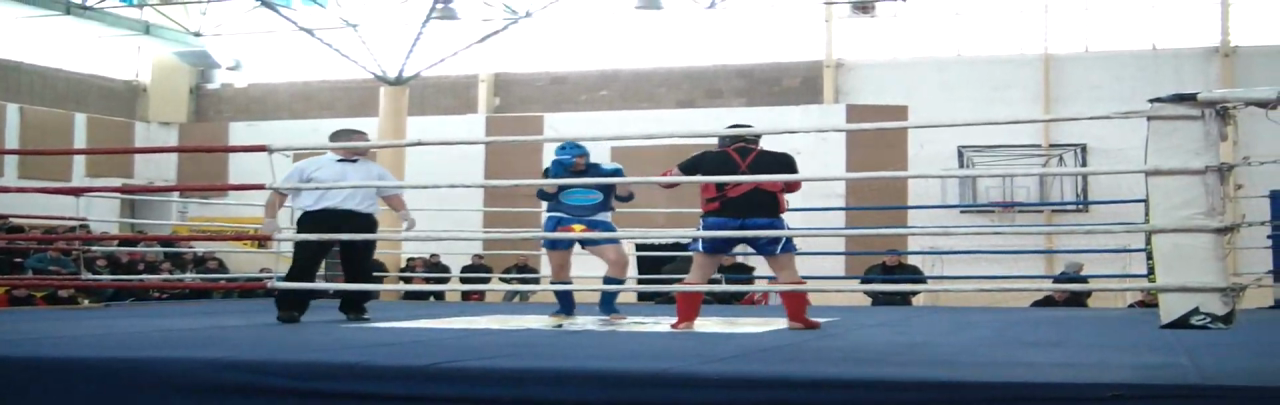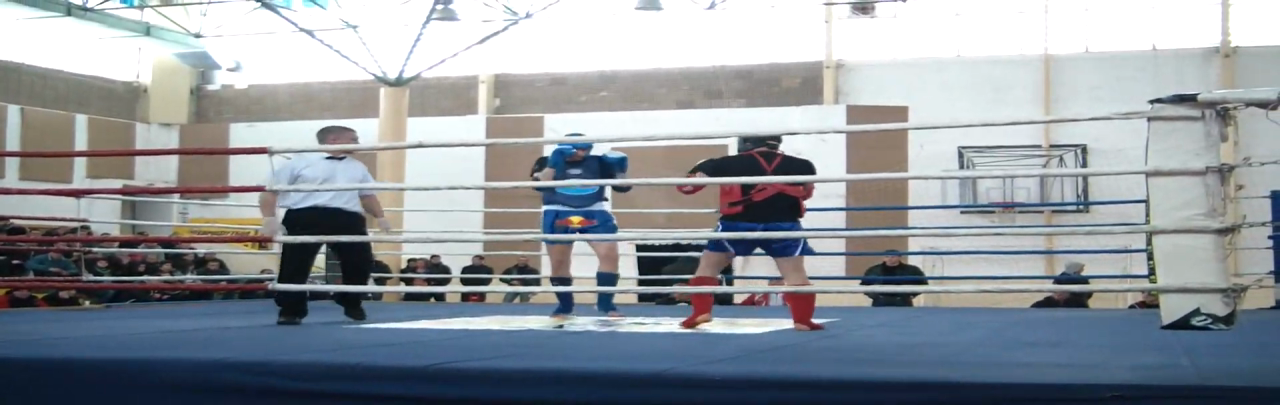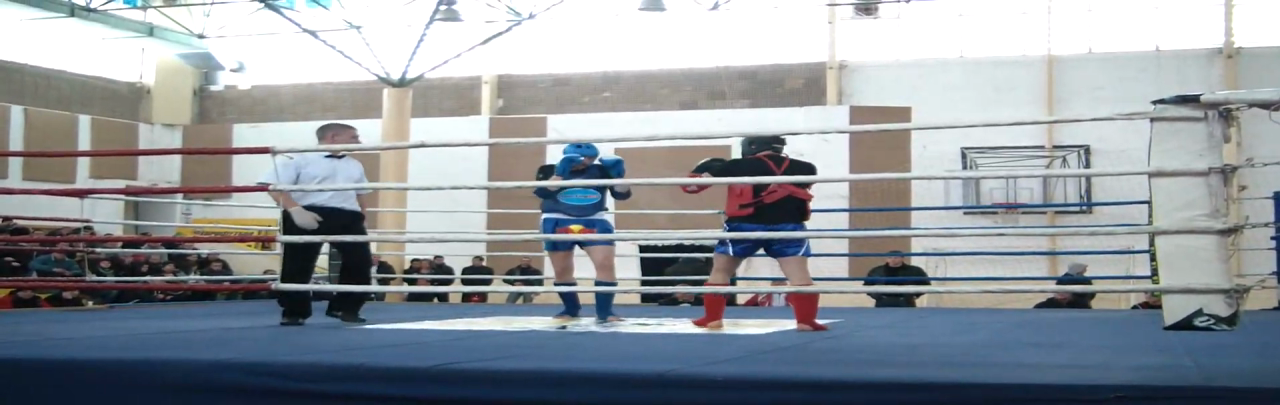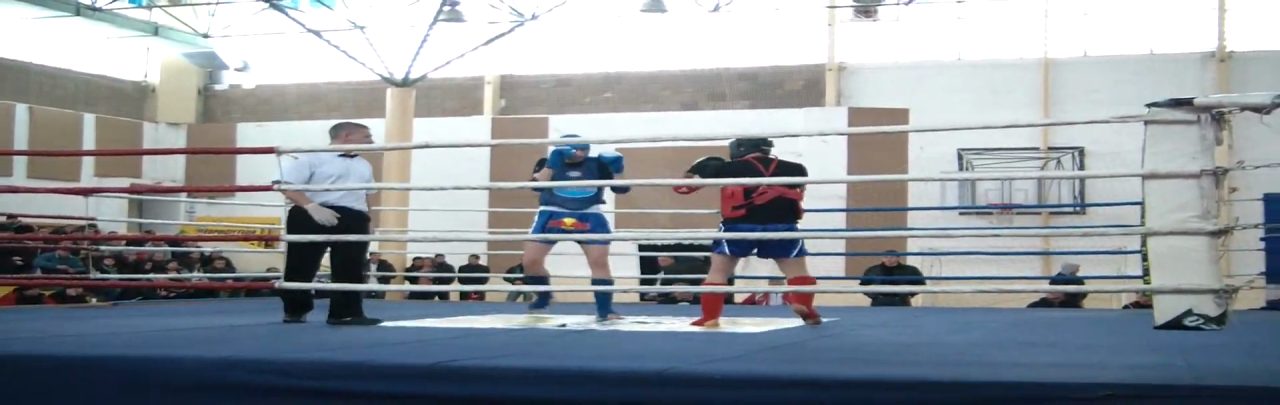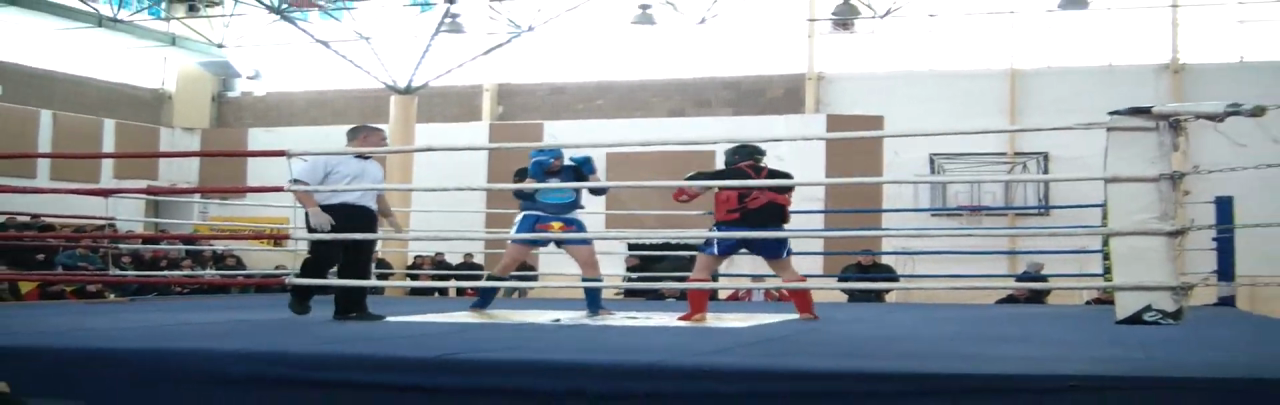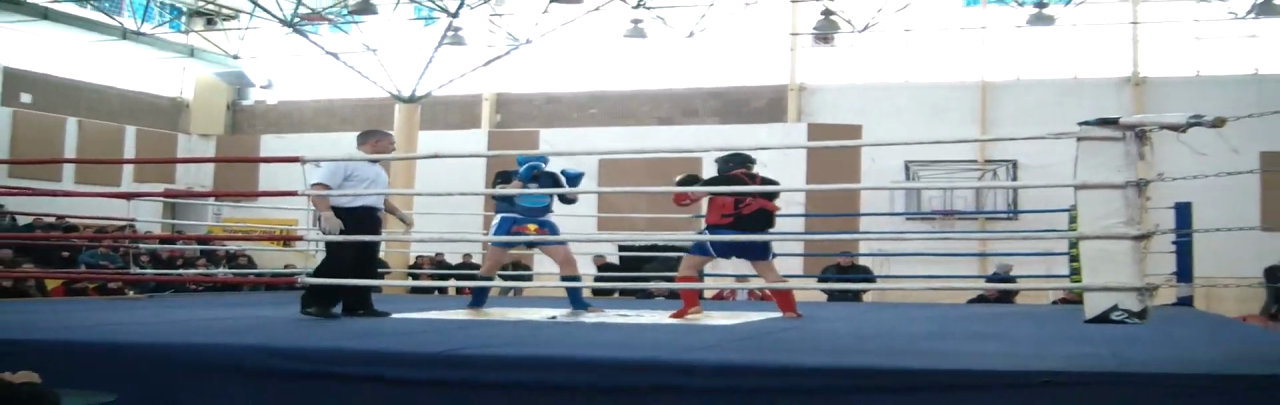
dt=0.2s
person 1, frame 1
left shoulder: (374, 169)
right shoulder: (308, 165)
left elbow: (390, 192)
right elbow: (280, 191)
left wrist: (402, 212)
right wrist: (270, 218)
left hip: (360, 221)
right hip: (318, 218)
left knee: (359, 267)
right knee: (304, 264)
left ankle: (355, 308)
right ankle: (290, 308)
person 1, frame 2
left shoulder: (357, 167)
right shoulder: (296, 162)
left elbow: (367, 195)
right elbow: (270, 190)
left wrist: (380, 218)
right wrist: (269, 218)
right hip: (305, 217)
left knee: (361, 261)
right knee: (295, 266)
left ankle: (352, 303)
right ankle: (290, 312)
person 1, frame 3
left shoulder: (354, 165)
right shoulder: (296, 159)
left elbow: (362, 194)
right elbow: (275, 187)
left wrist: (362, 218)
right wrist: (296, 210)
left hip: (347, 217)
right hip: (306, 218)
left knee: (360, 260)
right knee: (298, 266)
left ankle: (345, 307)
right ankle: (294, 312)
person 1, frame 4
left shoulder: (363, 165)
right shoulder: (308, 157)
left elbow: (368, 194)
right elbow: (287, 185)
left wrist: (367, 220)
right wrist: (312, 207)
left hip: (353, 218)
right hip: (311, 217)
left knee: (352, 268)
right knee: (302, 265)
left ankle: (346, 313)
right ankle: (295, 309)
person 1, frame 5
left shoulder: (375, 167)
right shoulder: (326, 158)
left elbow: (378, 195)
right elbow: (300, 183)
left wrist: (390, 217)
right wrist: (313, 211)
left hip: (364, 218)
right hip: (329, 217)
left knee: (359, 265)
right knee: (323, 258)
left ankle: (351, 308)
right ankle: (300, 296)
person 1, frame 6
left shoulder: (378, 169)
right shoulder: (342, 162)
right elbow: (319, 187)
left wrist: (399, 213)
right wrist: (326, 214)
left hip: (369, 219)
right hip: (344, 217)
left knee: (365, 264)
right knee: (340, 262)
left ankle: (358, 306)
right ankle: (315, 303)
person 2, frame 1
left shoulder: (707, 159)
right shoulder: (780, 159)
left elbow: (666, 180)
right elbow: (793, 186)
left wrist: (695, 164)
left hip: (718, 220)
right hip: (765, 220)
left knee: (699, 272)
right knee: (786, 271)
left ankle: (685, 319)
right ankle: (797, 318)
person 2, frame 2
left shoulder: (729, 163)
right shoulder: (800, 165)
left elbow: (687, 185)
right elbow: (806, 192)
left wrist: (698, 171)
left hip: (738, 223)
right hip: (783, 224)
left knee: (707, 268)
right knee: (795, 274)
left ankle: (701, 312)
right ankle: (803, 320)
person 2, frame 3
left shoulder: (737, 166)
right shoulder: (805, 168)
left elbow: (692, 184)
right elbow: (803, 189)
left wrist: (703, 169)
left hip: (744, 226)
right hip: (788, 226)
left knee: (720, 273)
right knee: (799, 276)
left ankle: (713, 318)
right ankle: (806, 320)
person 2, frame 4
left shoulder: (728, 168)
right shoulder: (794, 169)
left elbow: (682, 186)
right elbow: (799, 188)
left wrist: (697, 169)
left hip: (740, 226)
right hip: (782, 226)
left knee: (718, 273)
right knee: (797, 272)
left ankle: (709, 317)
right ankle: (802, 304)
person 2, frame 5
left shoulder: (724, 175)
right shoulder: (782, 177)
left elbow: (682, 194)
right elbow: (786, 193)
left wrist: (692, 180)
left hip: (731, 229)
right hip: (770, 229)
left knee: (701, 270)
right knee: (787, 272)
left ankle: (697, 311)
right ankle: (806, 311)
person 2, frame 6
left shoulder: (720, 182)
right shoulder: (770, 184)
left elbow: (686, 198)
left wrist: (684, 185)
left hip: (722, 232)
right hip: (756, 234)
left knee: (687, 267)
right knee: (770, 274)
left ankle: (691, 306)
right ankle: (790, 310)
person 3, frame 1
left shoulder: (602, 171)
right shoulder: (554, 171)
left elbow: (625, 196)
right elbow: (544, 195)
left wrist: (619, 177)
right wrist: (555, 173)
left hip: (596, 223)
right hip: (560, 223)
left knee: (619, 260)
right knee: (559, 270)
left ankle: (607, 305)
right ankle: (566, 308)
person 3, frame 2
left shoulder: (599, 162)
right shoulder: (546, 162)
left elbow: (622, 187)
right elbow: (539, 185)
left wrist: (621, 168)
right wrist: (554, 163)
left hip: (595, 215)
right hip: (558, 216)
left knee: (609, 255)
right knee: (559, 263)
left ankle: (605, 303)
right ankle: (565, 305)
person 3, frame 3
left shoulder: (601, 171)
right shoulder: (548, 170)
left elbow: (622, 194)
right elbow: (543, 192)
left wrist: (618, 173)
right wrist: (561, 171)
left hip: (595, 223)
right hip: (558, 223)
left knee: (605, 264)
right knee: (562, 270)
left ankle: (605, 311)
right ankle: (571, 308)
person 3, frame 4
left shoulder: (598, 164)
right shoulder: (546, 163)
left elbow: (621, 188)
right elbow: (537, 185)
left wrist: (617, 169)
right wrist: (552, 164)
left hip: (589, 218)
right hip: (552, 216)
left knee: (599, 262)
right knee: (530, 260)
left ankle: (605, 309)
right ankle: (543, 297)
person 3, frame 5
left shoulder: (575, 171)
right shoulder: (524, 172)
left elbow: (600, 190)
right elbow: (521, 194)
left wrist: (590, 171)
right wrist: (534, 174)
left hip: (568, 222)
right hip: (533, 220)
left knee: (590, 262)
right knee: (509, 262)
left ankle: (595, 306)
right ankle: (483, 300)
person 3, frame 6
left shoulder: (551, 177)
right shoulder: (505, 175)
left elbow: (569, 199)
right elbow: (500, 196)
left wrist: (573, 184)
right wrist: (521, 178)
left hip: (541, 224)
right hip: (509, 222)
left knee: (568, 260)
right knee: (492, 263)
left ankle: (578, 303)
right ankle: (477, 302)
